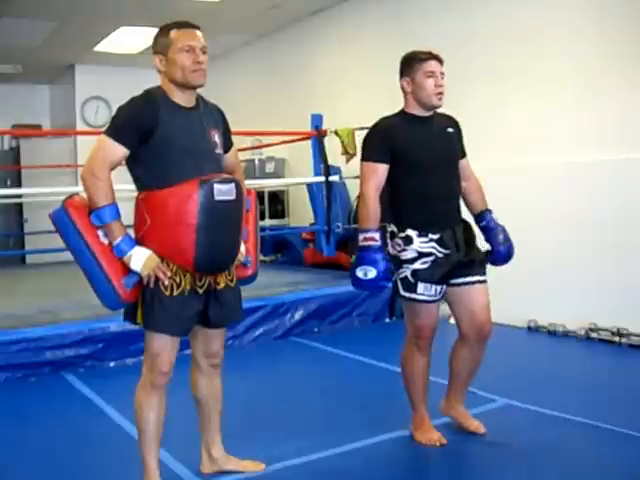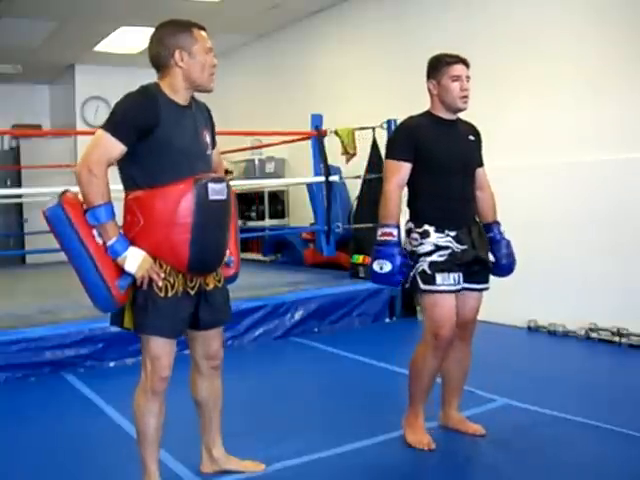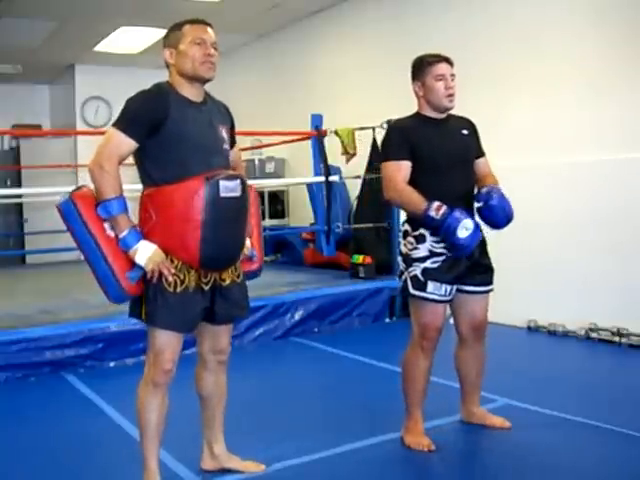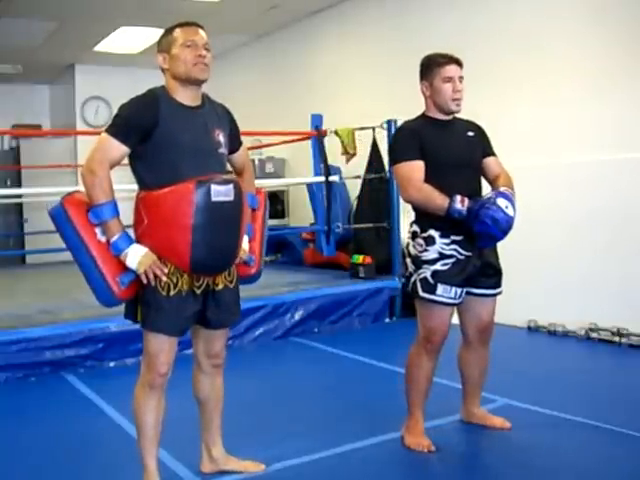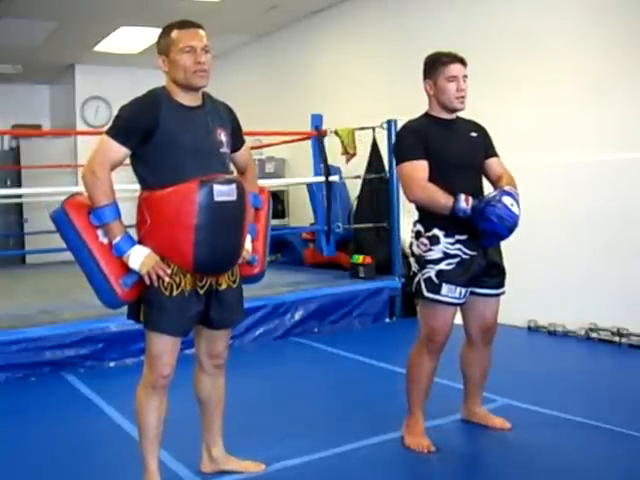
dt=1s
person 1, frame 1
left shoulder: (213, 114)
right shoulder: (144, 109)
left elbow: (235, 175)
right elbow: (94, 172)
right wrist: (127, 247)
right hip: (167, 260)
left knee: (210, 357)
right knee: (158, 368)
person 1, frame 2
left shoulder: (201, 113)
right shoulder: (142, 105)
right elbow: (90, 169)
right wrist: (119, 247)
right hip: (160, 263)
left knee: (210, 359)
right knee: (157, 372)
person 1, frame 3
left shoulder: (220, 111)
right shoulder: (153, 102)
right elbow: (102, 164)
right wrist: (133, 240)
right hip: (173, 256)
left knee: (217, 353)
right knee: (162, 365)
person 1, frame 4
left shoulder: (220, 115)
right shoulder: (146, 108)
left elbow: (244, 171)
right elbow: (94, 169)
right wrist: (125, 245)
right hip: (166, 260)
left knee: (212, 358)
right knee: (157, 369)
person 1, frame 5
left shoulder: (223, 113)
right shoulder: (146, 110)
left elbow: (247, 170)
right elbow: (96, 172)
right wrist: (127, 247)
right hip: (169, 262)
left knee: (214, 359)
right knee: (159, 370)
person 2, frame 1
left shoulder: (450, 126)
right shoulder: (386, 132)
right elbow: (370, 191)
left wrist: (487, 221)
right wrist: (370, 243)
left hip: (458, 238)
right hip: (416, 245)
left knee: (478, 329)
right knee: (421, 337)
left ankle: (454, 402)
right ankle: (420, 419)
person 2, frame 2
left shoulder: (471, 133)
right shoulder: (411, 130)
right elbow: (392, 188)
left wrist: (495, 233)
right wrist: (387, 240)
left hip: (471, 239)
right hip: (432, 240)
left knee: (463, 332)
right knee: (440, 333)
left ankle: (451, 412)
right ankle: (414, 417)
person 2, frame 3
left shoulder: (466, 127)
right shoulder: (403, 131)
left elbow: (483, 173)
right elbow: (394, 188)
left wrist: (491, 192)
right wrist: (437, 214)
left hip: (470, 241)
right hip: (428, 244)
left knee: (475, 329)
right knee: (427, 334)
left ankle: (472, 407)
right ankle: (413, 422)
person 2, frame 4
left shoulder: (473, 131)
right shoulder: (411, 133)
left elbow: (499, 174)
right elbow: (412, 189)
left wrist: (503, 197)
right wrist: (463, 209)
left hip: (479, 244)
right hip: (438, 245)
left knee: (480, 332)
right knee: (432, 337)
left ankle: (472, 407)
right ankle: (414, 421)
person 2, frame 5
left shoulder: (476, 131)
right shoulder: (414, 133)
left elbow: (501, 175)
right elbow: (416, 190)
left wrist: (506, 197)
right wrist: (466, 207)
left hip: (482, 243)
right hip: (441, 244)
left knee: (483, 331)
right knee: (433, 337)
left ankle: (473, 406)
right ankle: (414, 421)
